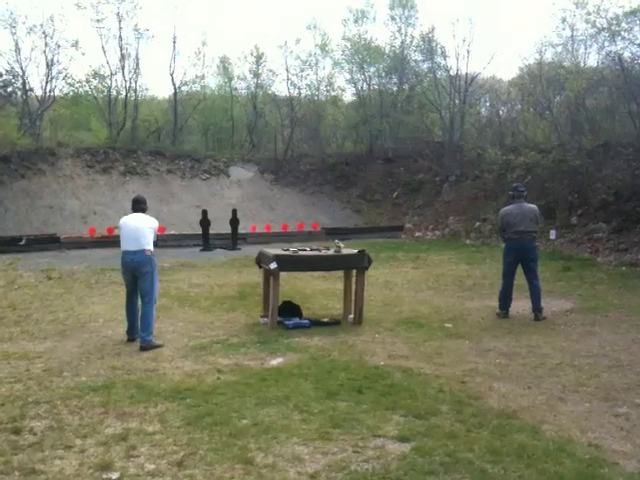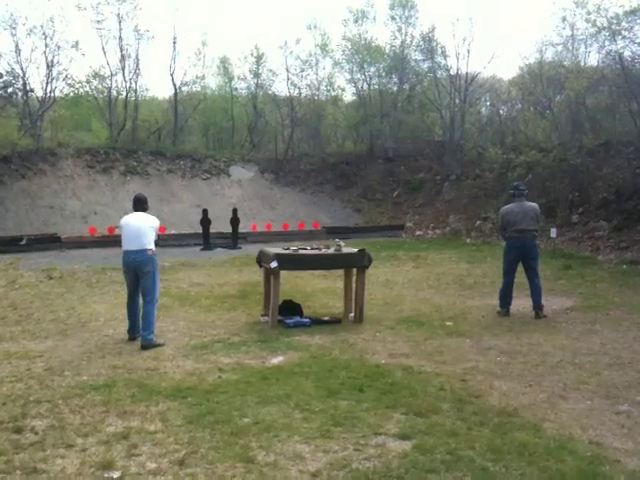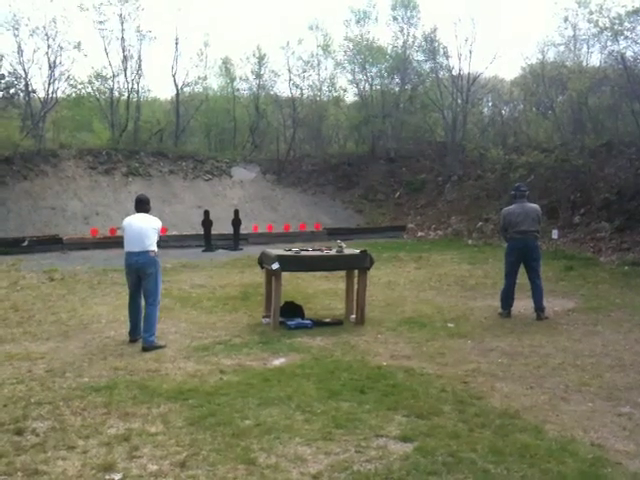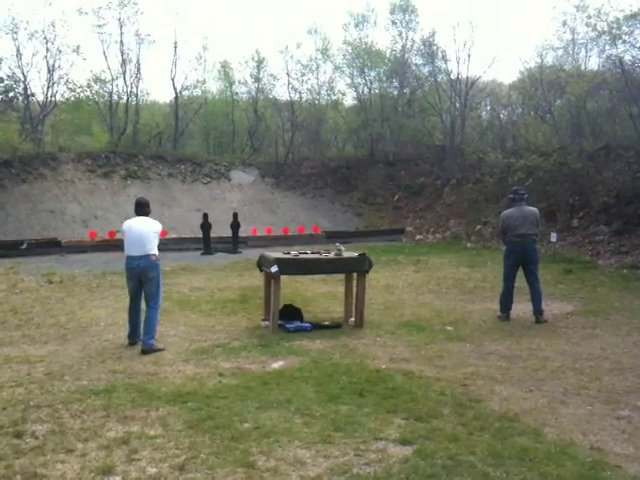
dt=0.4s
person 1, frame 1
left shoulder: (123, 221)
right shoulder: (152, 221)
left elbow: (124, 238)
left hip: (126, 258)
right hip: (144, 258)
left knee: (131, 296)
right knee: (148, 300)
left ankle: (132, 333)
right ankle: (146, 340)
person 1, frame 2
left shoulder: (124, 220)
right shoulder: (153, 221)
left elbow: (125, 238)
left hip: (127, 258)
right hip: (146, 257)
left knee: (132, 295)
right knee: (150, 299)
left ankle: (133, 332)
right ankle: (147, 339)
person 1, frame 3
left shoulder: (126, 222)
right shoulder: (155, 222)
left elbow: (127, 239)
left hip: (130, 259)
right hip: (148, 259)
left knee: (134, 297)
right knee: (152, 300)
left ankle: (134, 334)
right ankle: (148, 340)
person 1, frame 4
left shoulder: (126, 225)
right shoulder: (156, 225)
left elbow: (127, 242)
left hip: (131, 263)
right hip: (149, 262)
left knee: (134, 301)
right knee: (153, 304)
left ankle: (133, 337)
right ankle: (148, 343)
person 2, frame 1
left shoulder: (504, 211)
right shoulder: (534, 209)
left elbow: (501, 231)
right elbow: (537, 227)
left hip: (512, 245)
right hip: (529, 245)
left knee: (507, 279)
right knee: (533, 279)
left ankle: (503, 310)
right ankle: (538, 311)
person 2, frame 2
left shoulder: (505, 210)
right shoulder: (535, 208)
left elbow: (502, 230)
right elbow: (537, 225)
left hip: (512, 244)
right hip: (530, 243)
left knee: (508, 277)
right knee: (534, 277)
left ankle: (504, 308)
right ankle: (538, 309)
person 2, frame 3
left shoulder: (506, 211)
right shoulder: (536, 209)
left elbow: (503, 231)
right elbow: (539, 226)
left hip: (514, 245)
right hip: (532, 244)
left knee: (510, 278)
right knee: (535, 279)
left ankle: (506, 309)
right ankle: (540, 311)
person 2, frame 4
left shoulder: (505, 215)
right shoulder: (535, 212)
left elbow: (502, 234)
right elbow: (537, 229)
left hip: (513, 248)
right hip: (530, 248)
left knee: (508, 282)
right knee: (534, 282)
left ankle: (504, 312)
right ankle: (539, 314)
